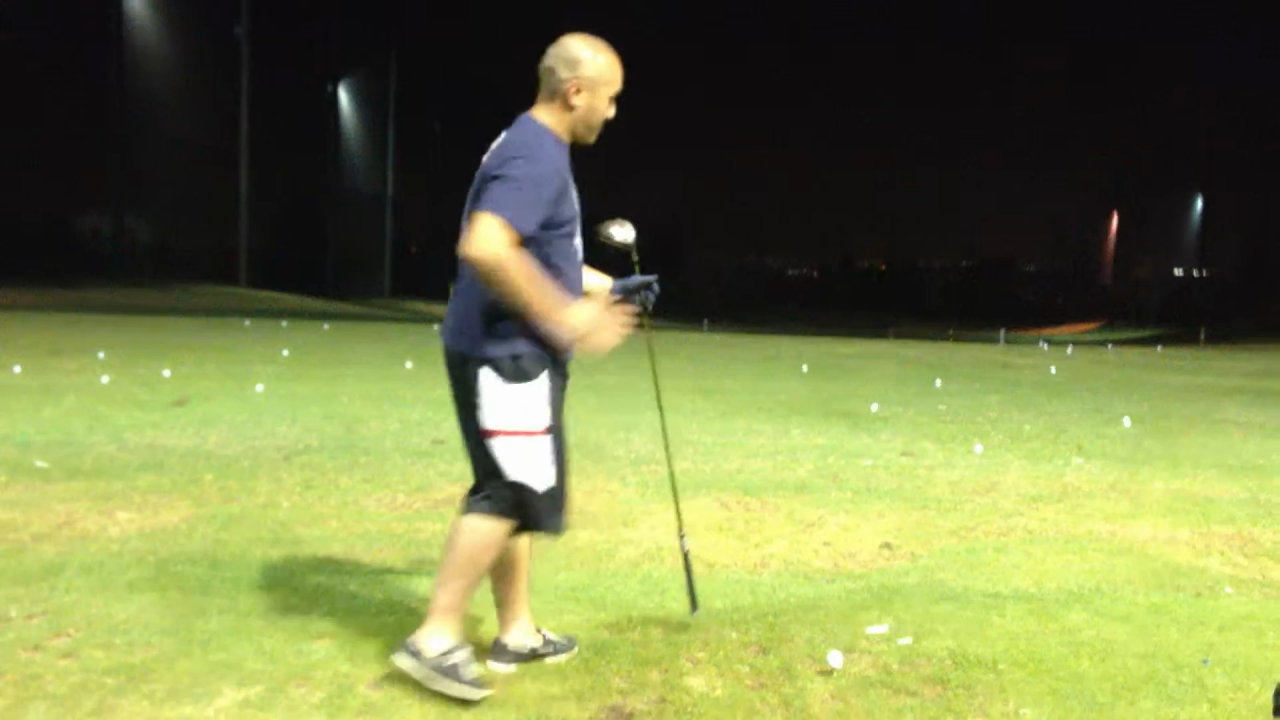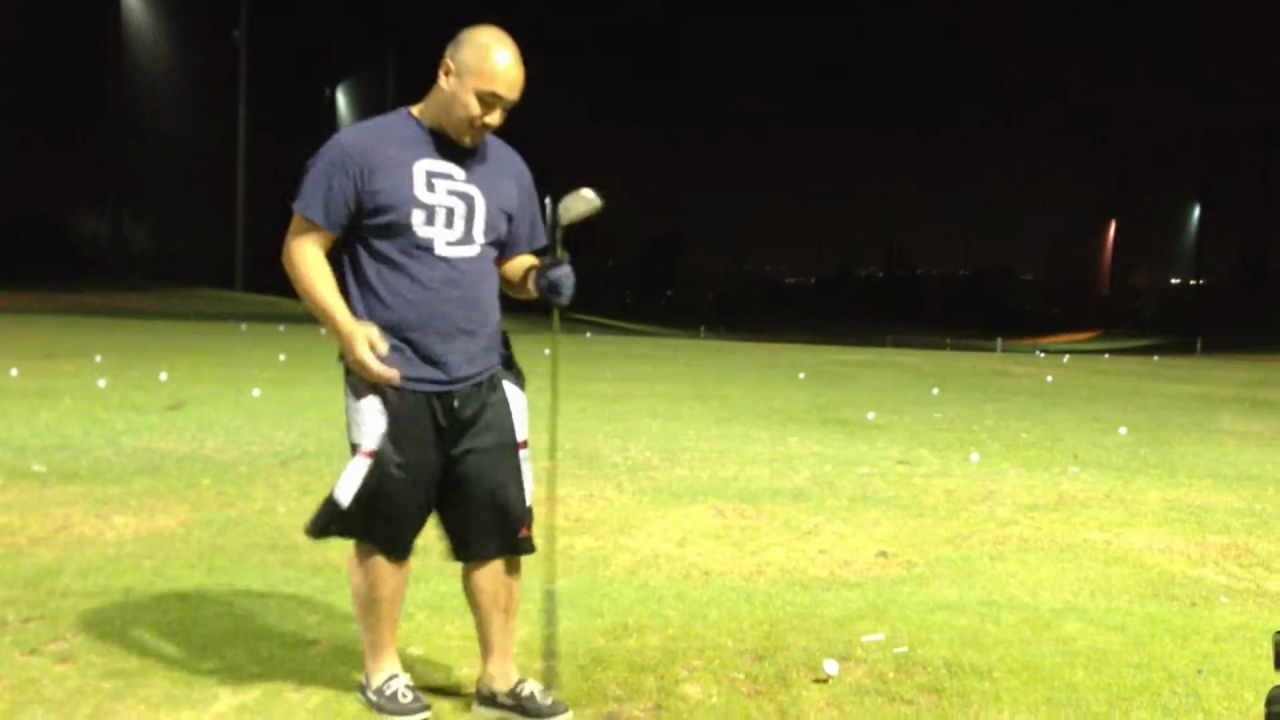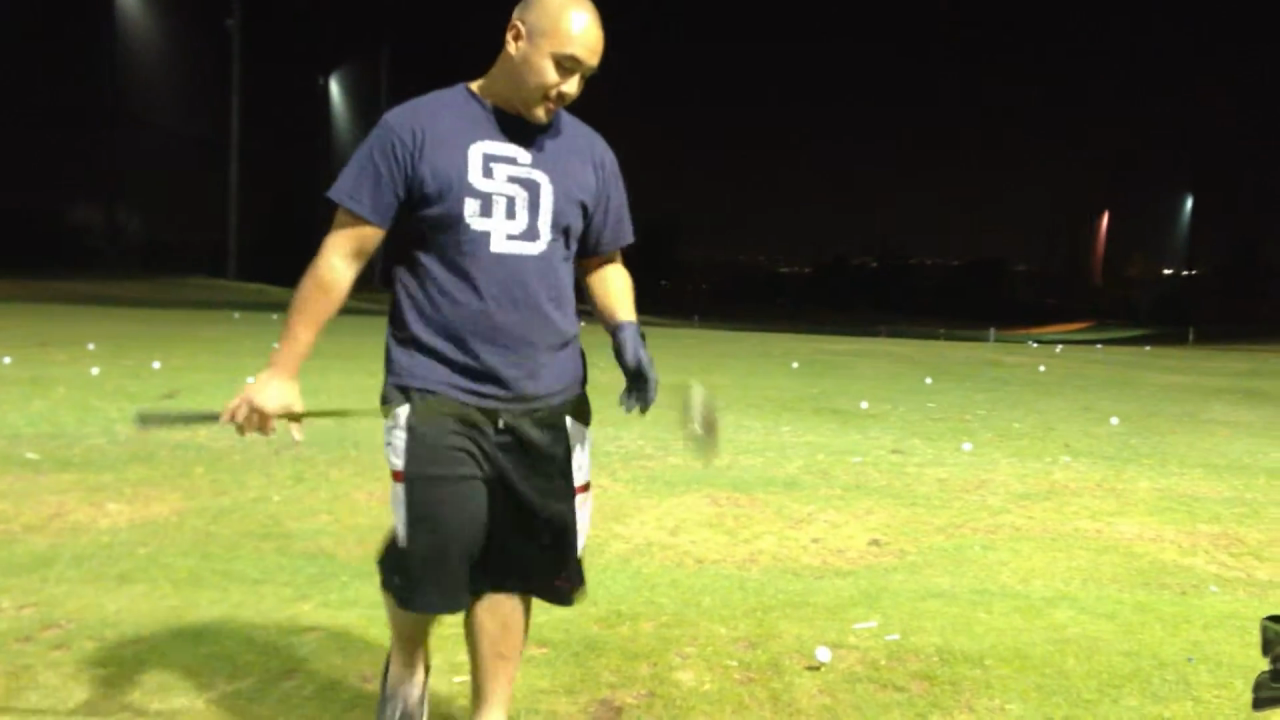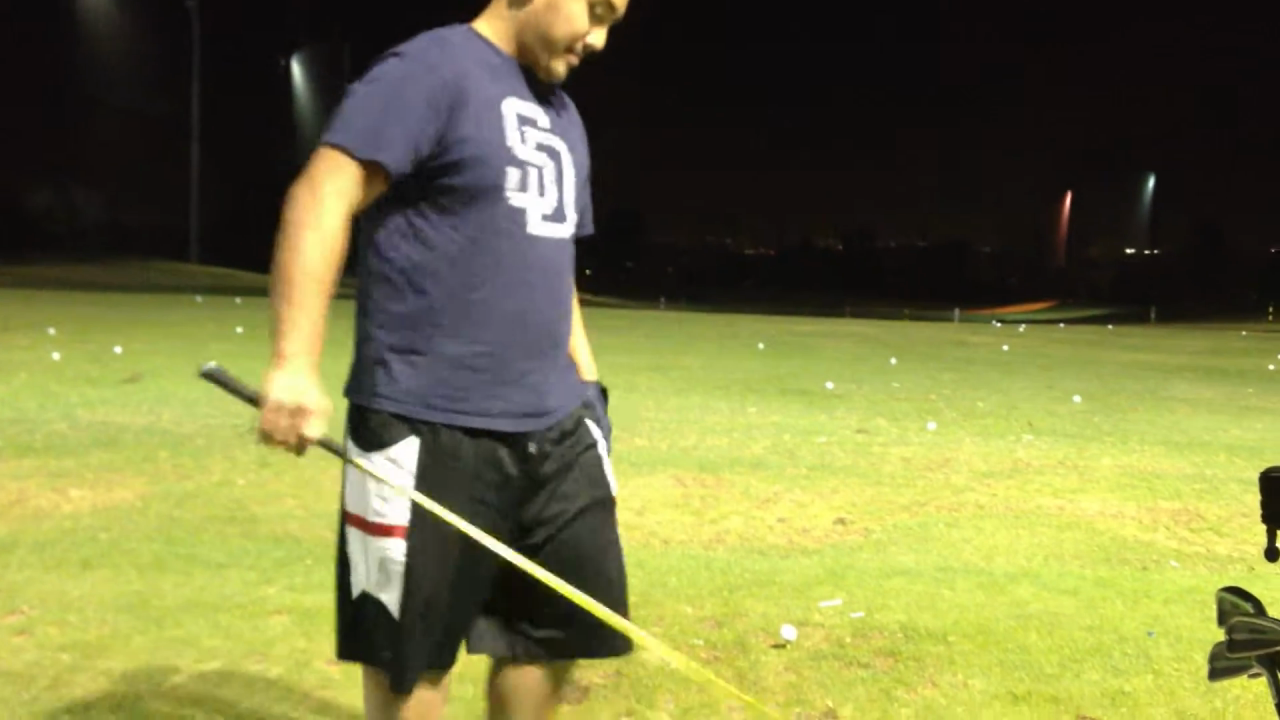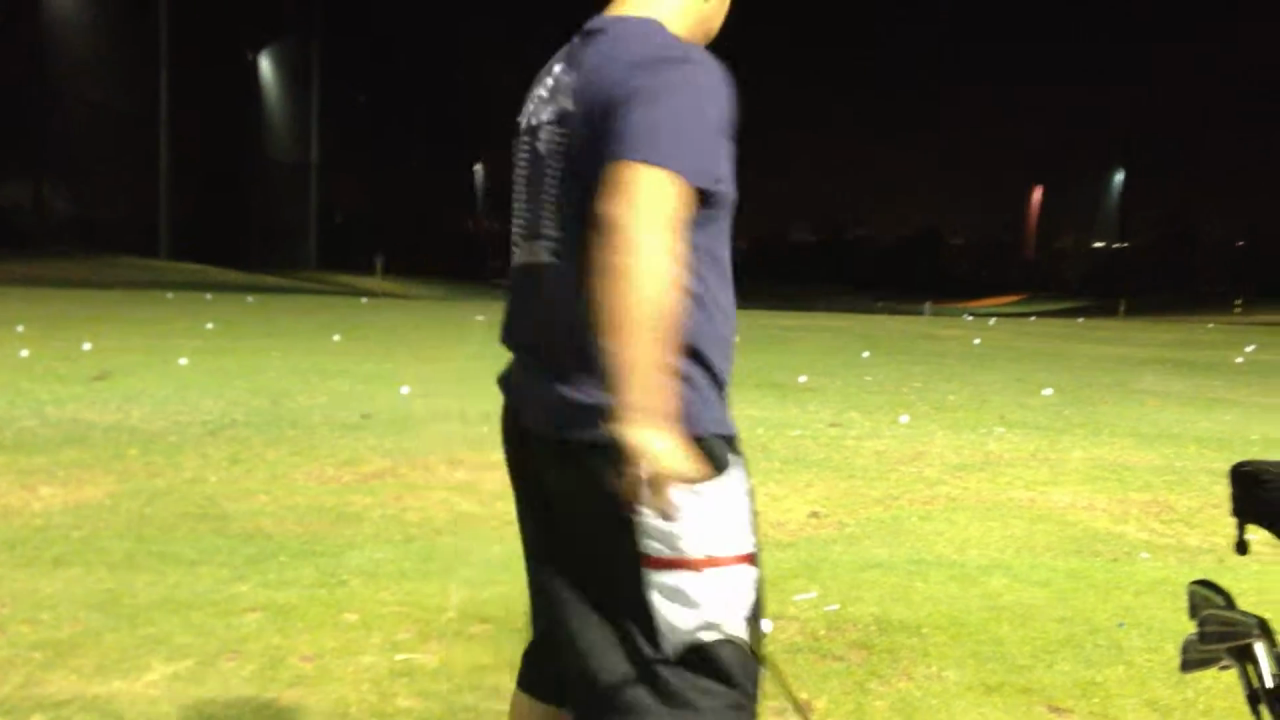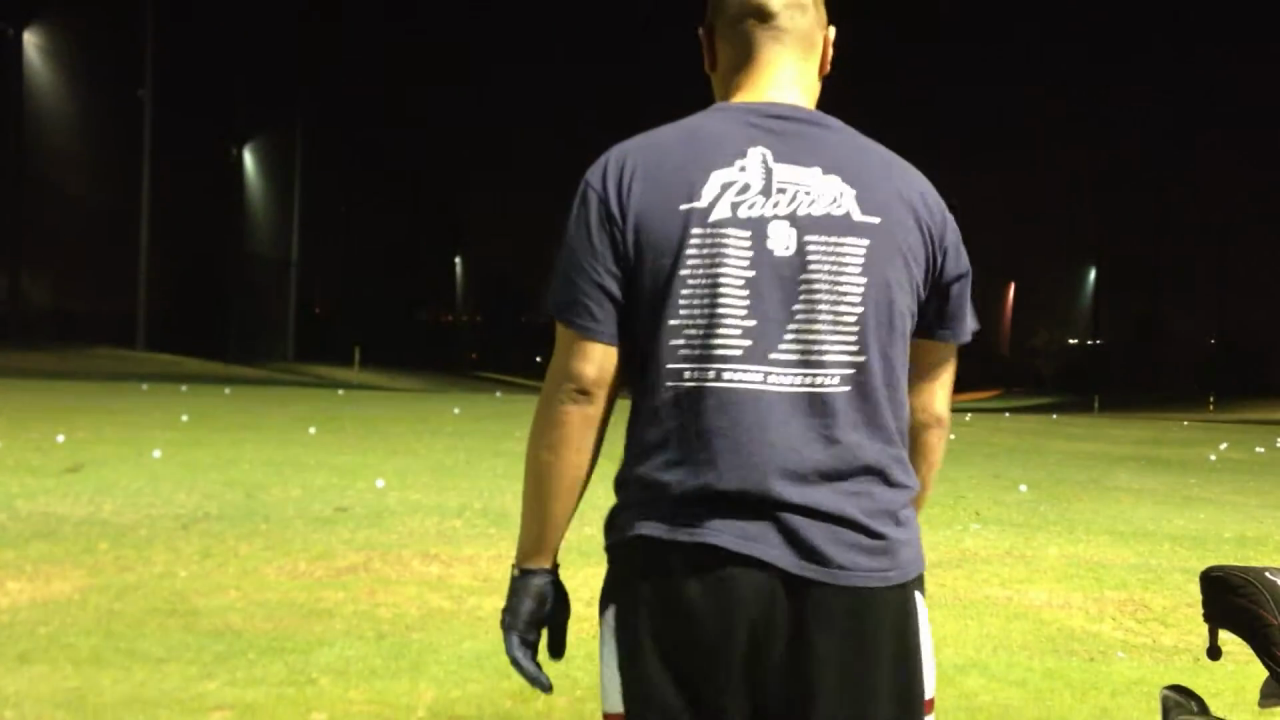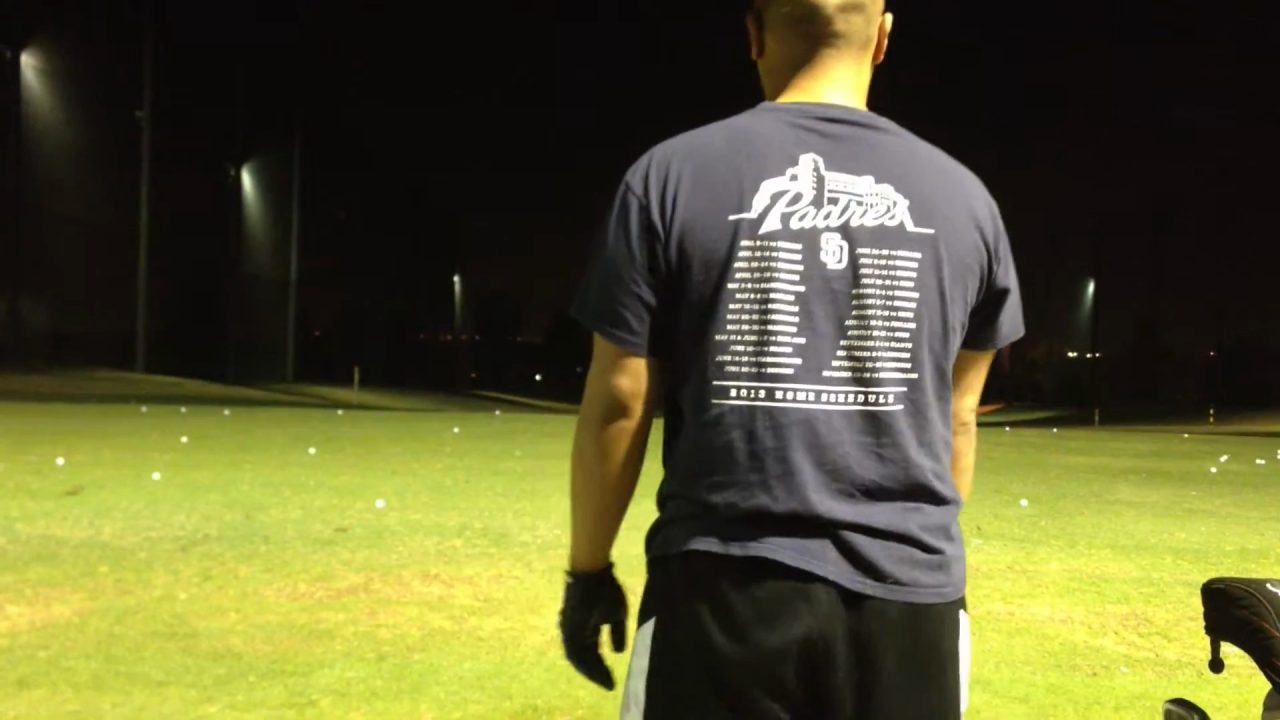
dt=0.7s
person 1, frame 1
left shoulder: (526, 146)
right shoulder: (538, 157)
right elbow: (483, 249)
left wrist: (608, 288)
right wrist: (565, 321)
left hip: (493, 353)
right hip: (507, 356)
left knee: (512, 492)
right knee: (509, 494)
left ankle: (516, 631)
right ankle: (434, 636)
person 1, frame 2
left shoulder: (507, 167)
right shoulder: (361, 149)
right elbow: (301, 247)
left wrist: (540, 280)
right wrist: (345, 328)
left hip: (482, 382)
right hip: (390, 384)
left knee: (499, 529)
right knee: (381, 532)
person 1, frame 3
left shoulder: (589, 154)
right shoulder: (416, 130)
left elbow: (603, 263)
right elbow: (343, 254)
left wrist: (625, 331)
right wrist: (283, 369)
left hip: (547, 404)
right hip: (438, 395)
left knee: (510, 577)
right knee: (431, 566)
person 1, frame 4
left shoulder: (562, 114)
right shoulder: (432, 71)
right elbow: (322, 199)
left wrist: (587, 379)
right wrist: (294, 364)
left hip: (552, 425)
right hip: (427, 427)
left knee: (563, 622)
right knee: (408, 645)
person 1, frame 5
left shoulder: (577, 66)
right shoulder: (676, 72)
right elbow: (639, 230)
right wrist: (646, 421)
left hip: (568, 435)
right hip: (632, 442)
person 1, frame 6
left shoulder: (628, 175)
right shoulder: (910, 193)
left elbow: (580, 389)
right elbow: (927, 414)
left wrist: (535, 566)
left hip: (676, 568)
right hip: (860, 574)
person 1, frame 7
left shoulder: (672, 176)
right shoulder: (962, 196)
left elbow: (619, 404)
right elbow: (955, 418)
left wrist: (587, 571)
left hip: (722, 590)
right hip: (906, 594)
